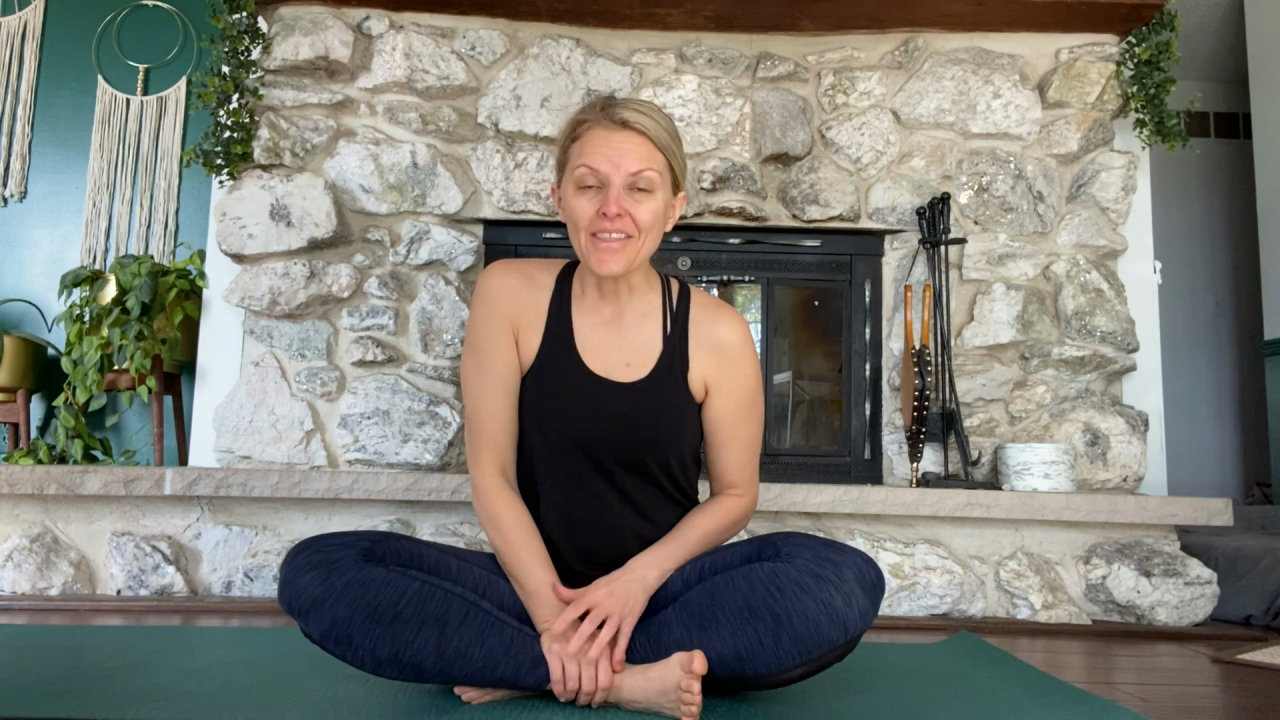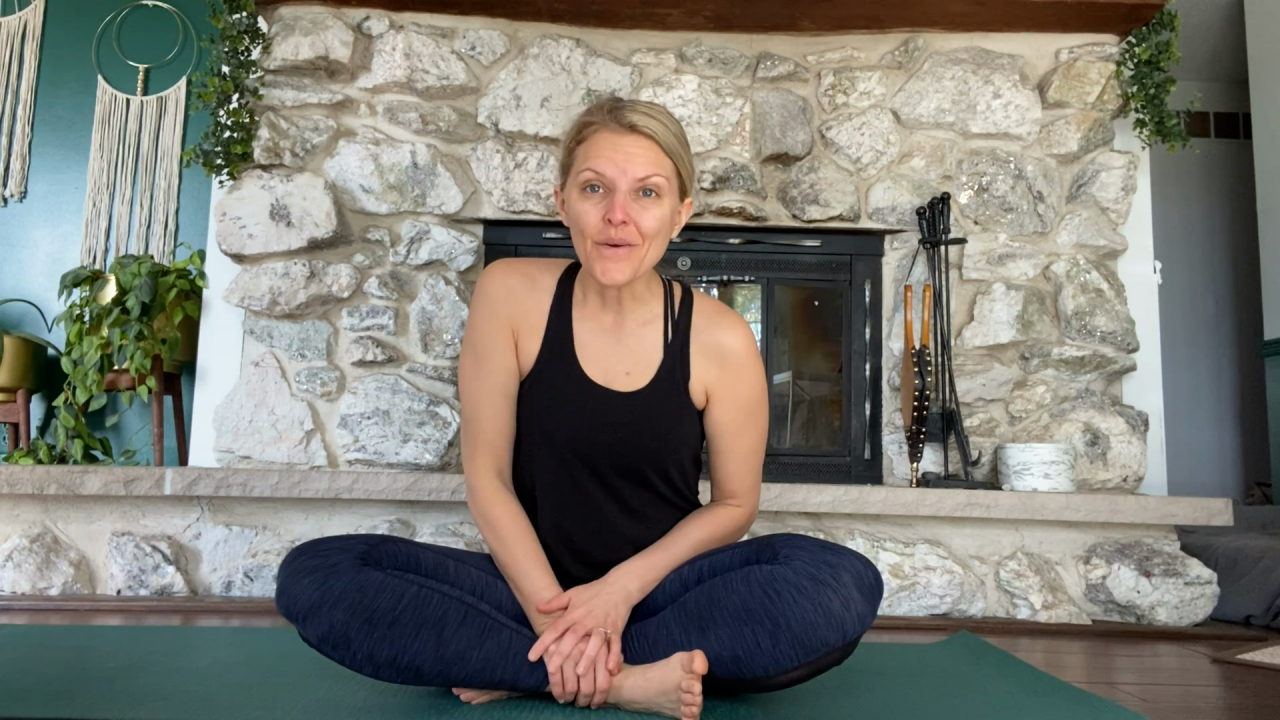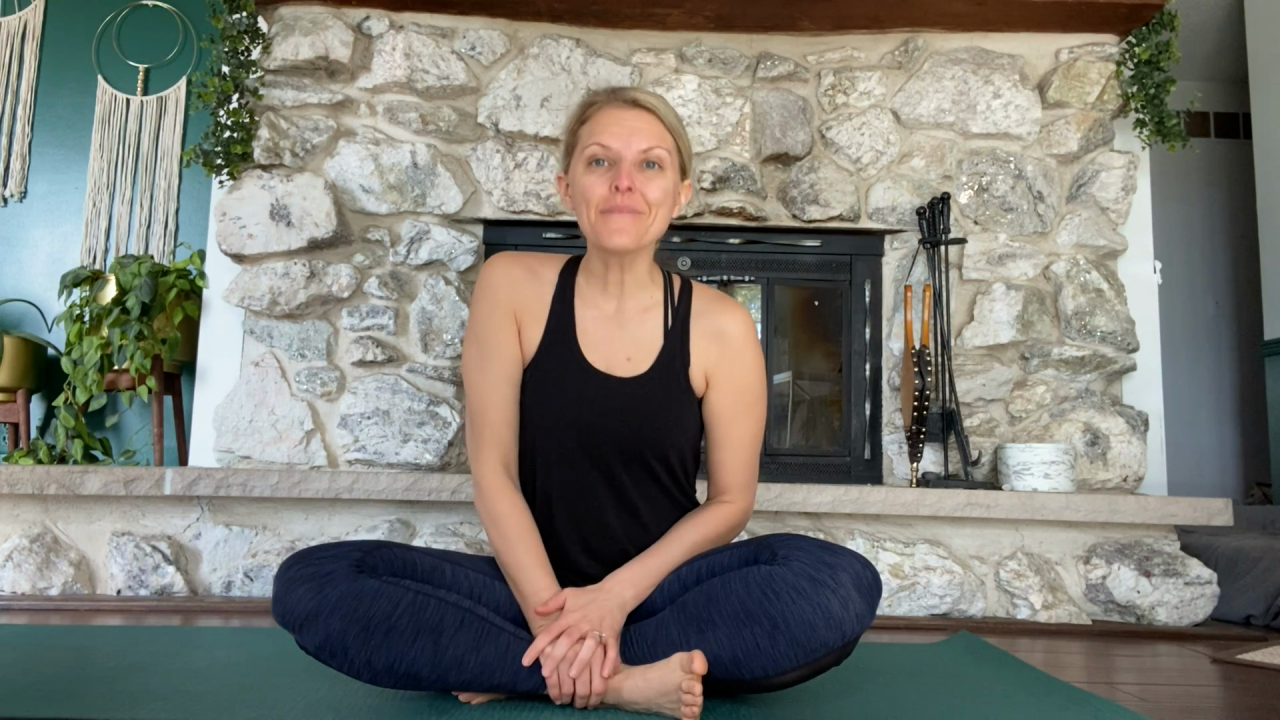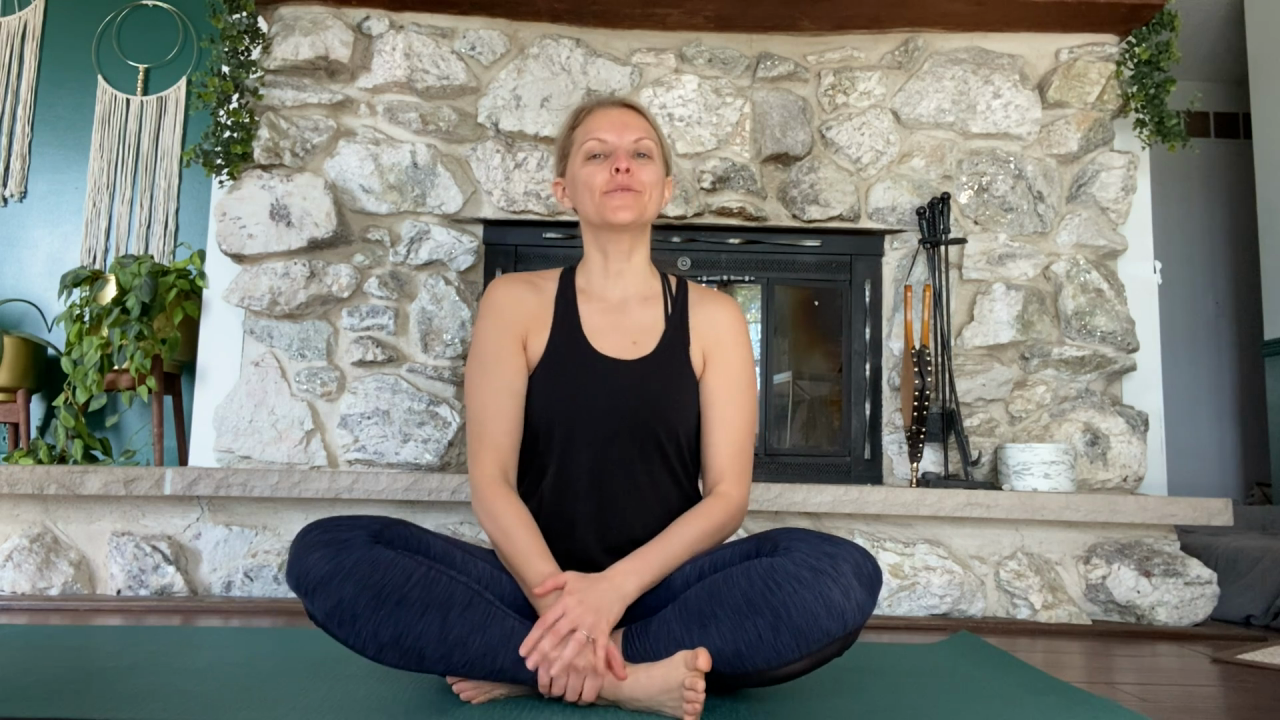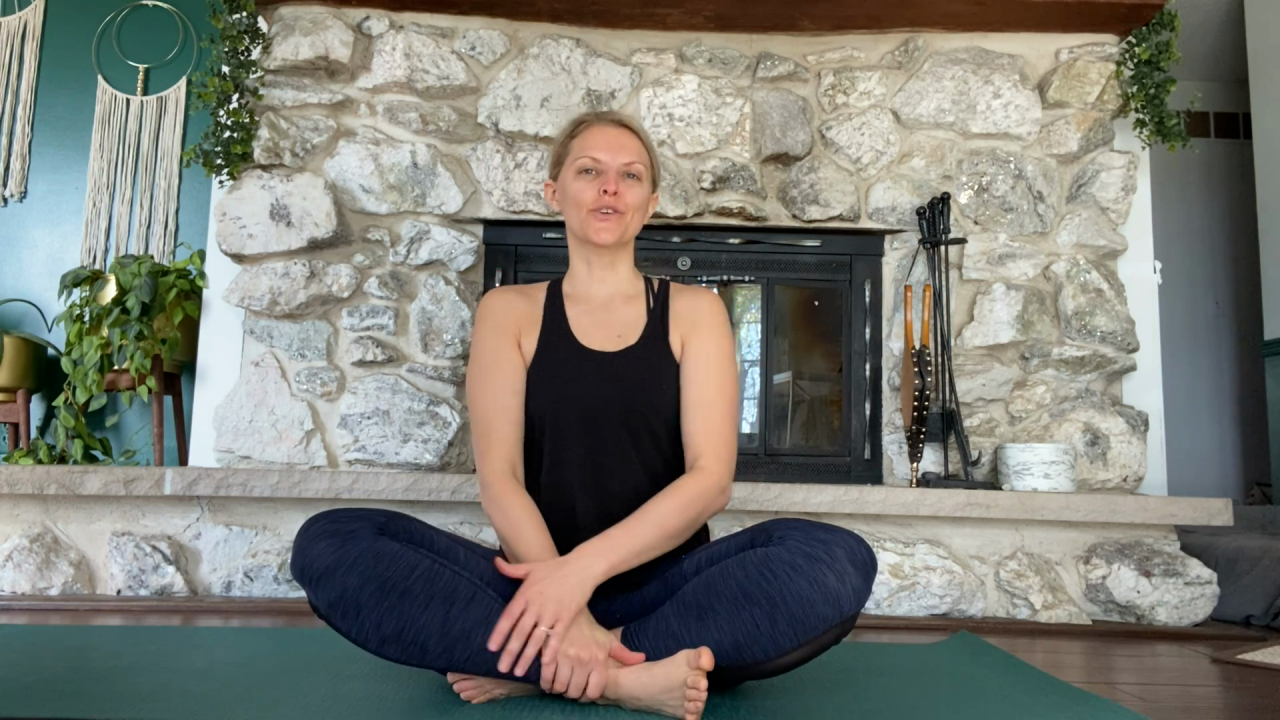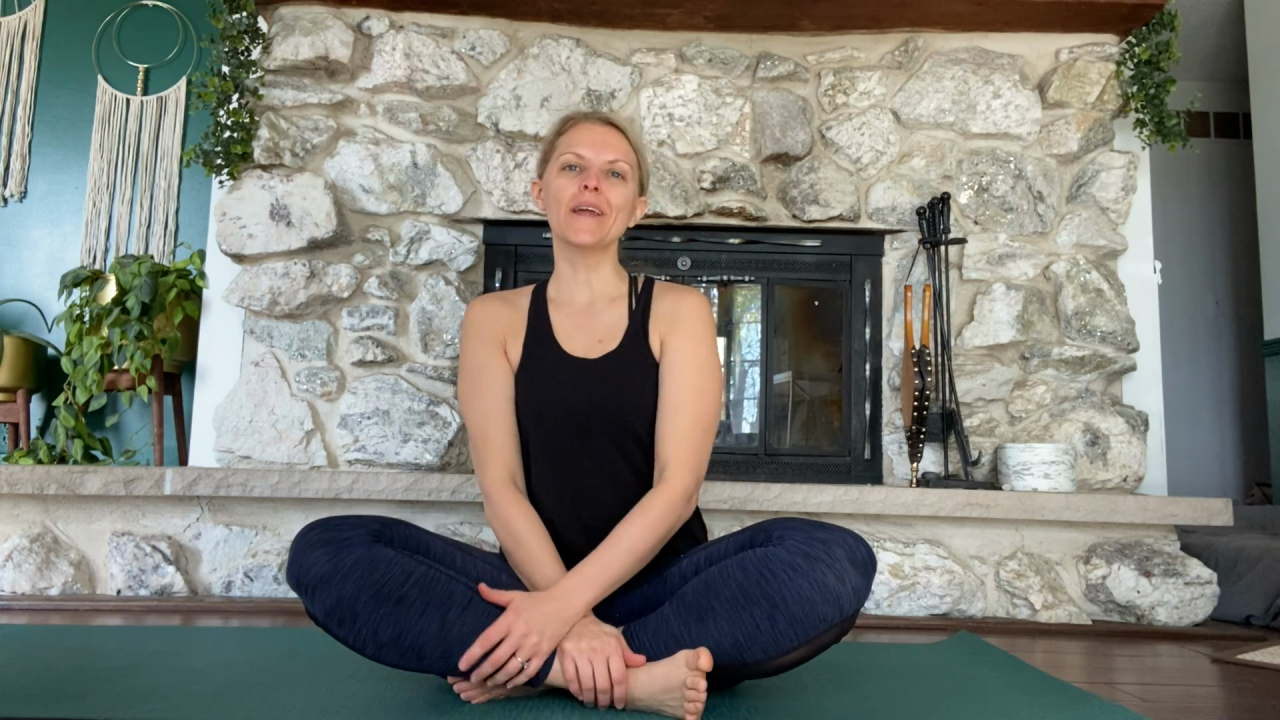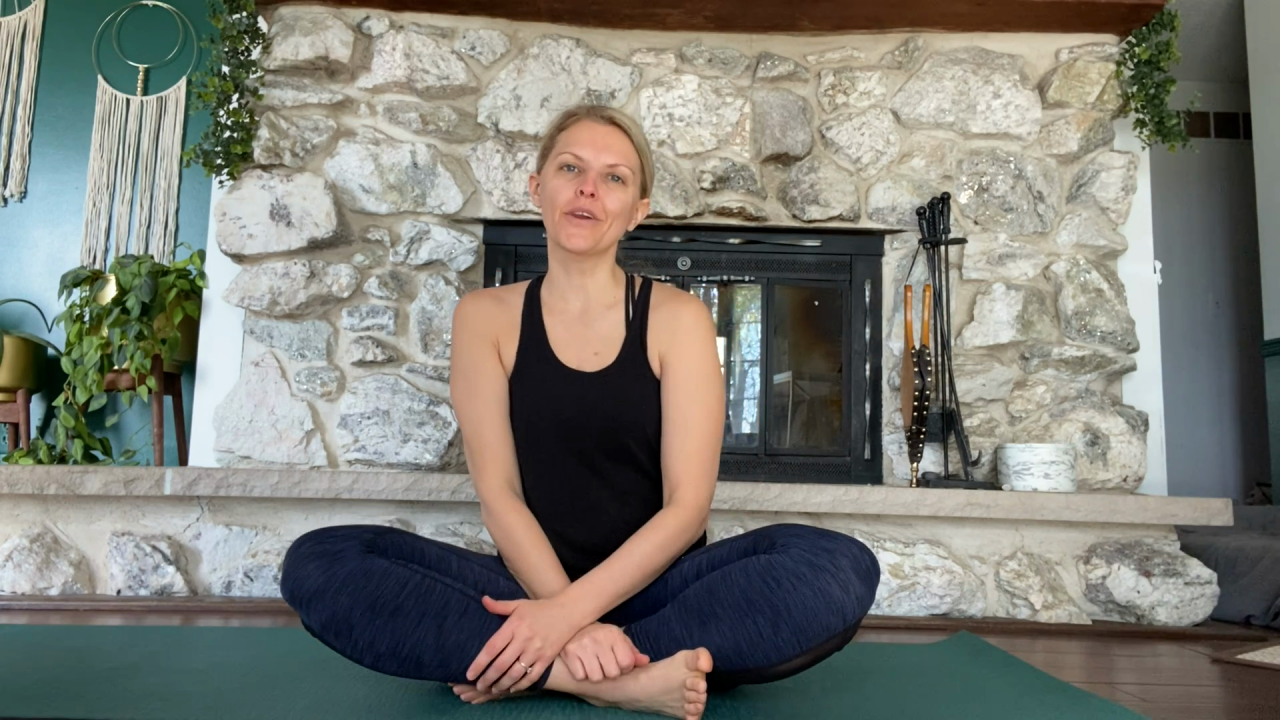
dt=0.3s
person 1, frame 1
left shoulder: (715, 331)
right shoulder: (509, 293)
left elbow: (735, 492)
right elbow: (491, 476)
left wrist: (645, 579)
right wrist: (552, 617)
left hip: (663, 593)
right hip: (538, 590)
left knee: (845, 583)
right knee: (315, 573)
left ankle: (525, 669)
person 1, frame 2
left shoulder: (719, 340)
right shoulder: (510, 294)
left elbow: (734, 504)
right elbow: (487, 478)
left wrist: (624, 586)
right wrist: (552, 616)
left hip: (663, 594)
right hip: (536, 590)
left knee: (845, 587)
right knee: (312, 577)
left ankle: (524, 670)
person 1, frame 3
left shoulder: (720, 326)
right shoulder: (512, 284)
left elbow: (730, 502)
right elbow: (494, 473)
left wrist: (621, 593)
right wrist: (548, 615)
left hip: (664, 594)
right hip: (537, 588)
left knee: (844, 587)
right knee: (310, 586)
left ankle: (529, 669)
person 1, frame 4
left shoulder: (712, 315)
right shoulder: (516, 301)
left elbow: (727, 496)
right elbow: (490, 481)
left wrist: (618, 587)
right wrist: (560, 610)
left hip: (668, 592)
right hip: (539, 590)
left knee: (844, 578)
right knee: (324, 553)
left ankle: (529, 669)
person 1, frame 5
left shoulder: (694, 311)
right shoulder: (508, 310)
left elbow: (710, 479)
right elbow: (498, 479)
left wrist: (584, 567)
right wrist: (566, 608)
left hip: (667, 590)
right hip: (543, 581)
left knee: (838, 562)
right knee: (330, 543)
left ankle: (533, 667)
person 1, frame 6
left shoulder: (678, 309)
right shoulder: (494, 317)
left elbow: (677, 486)
right elbow: (501, 488)
left wrist: (563, 602)
right wrist: (567, 612)
left hip: (661, 588)
right hip: (538, 586)
left knee: (836, 561)
right knee: (323, 552)
left ankle: (542, 669)
person 1, frame 7
left shoulder: (676, 317)
right shoulder: (486, 315)
left elbow: (688, 505)
right elbow: (497, 493)
left wrist: (569, 612)
right wrist: (567, 618)
left hip: (660, 591)
right hip: (535, 589)
left knee: (840, 570)
right knee: (318, 563)
